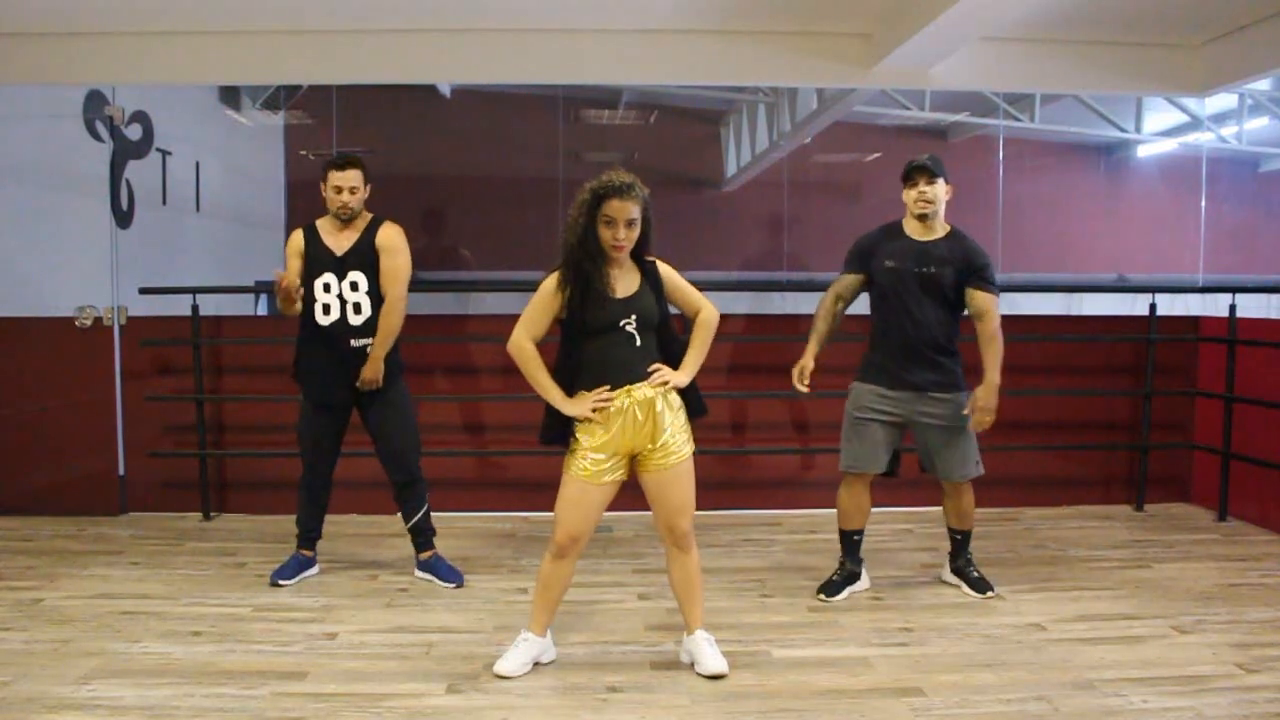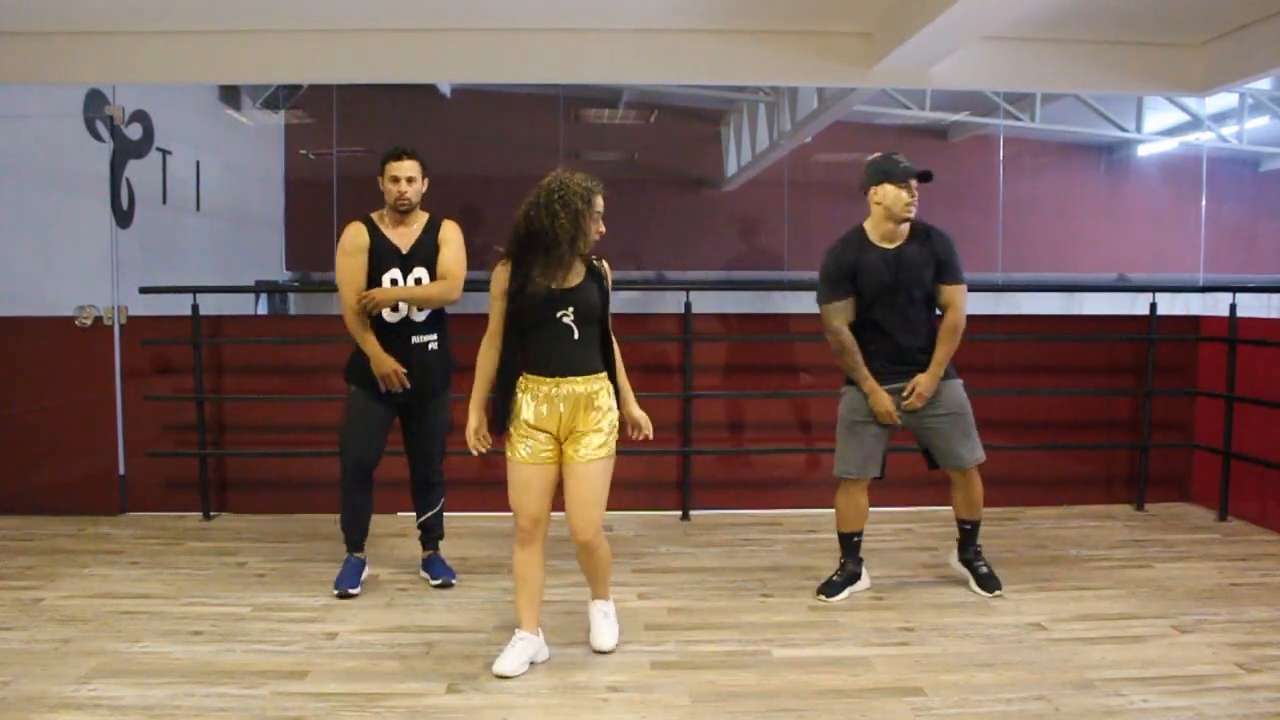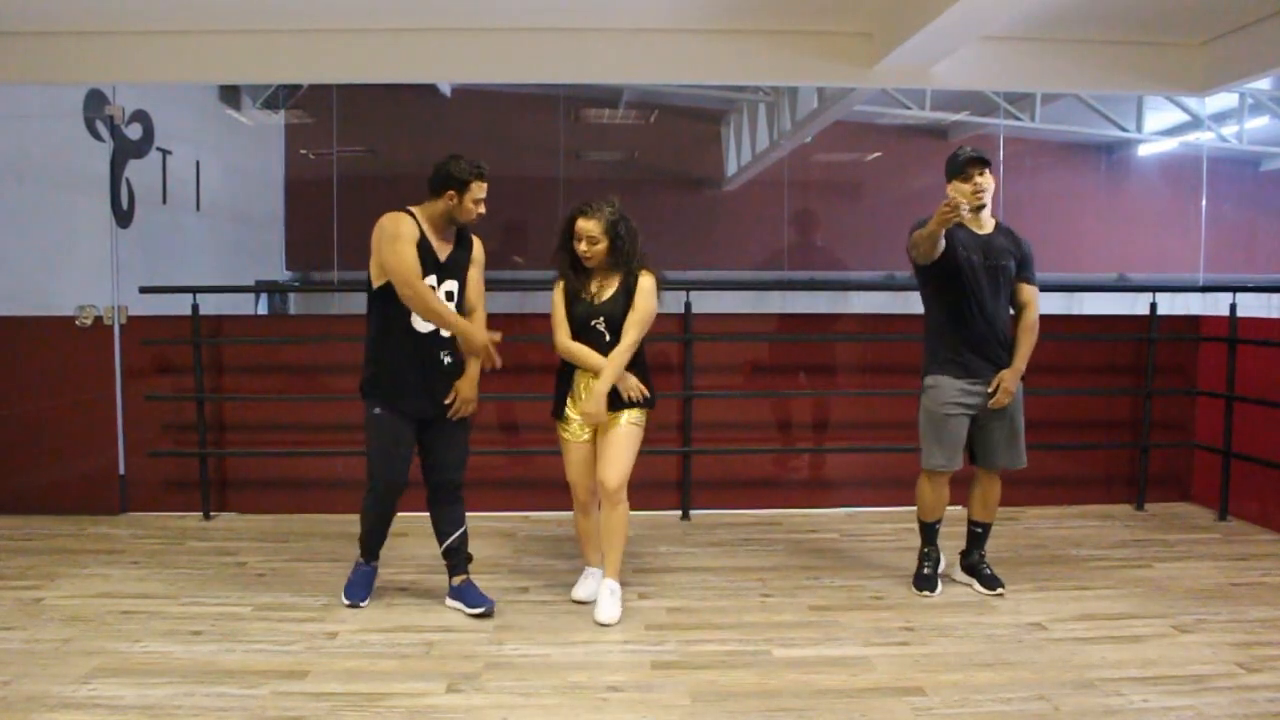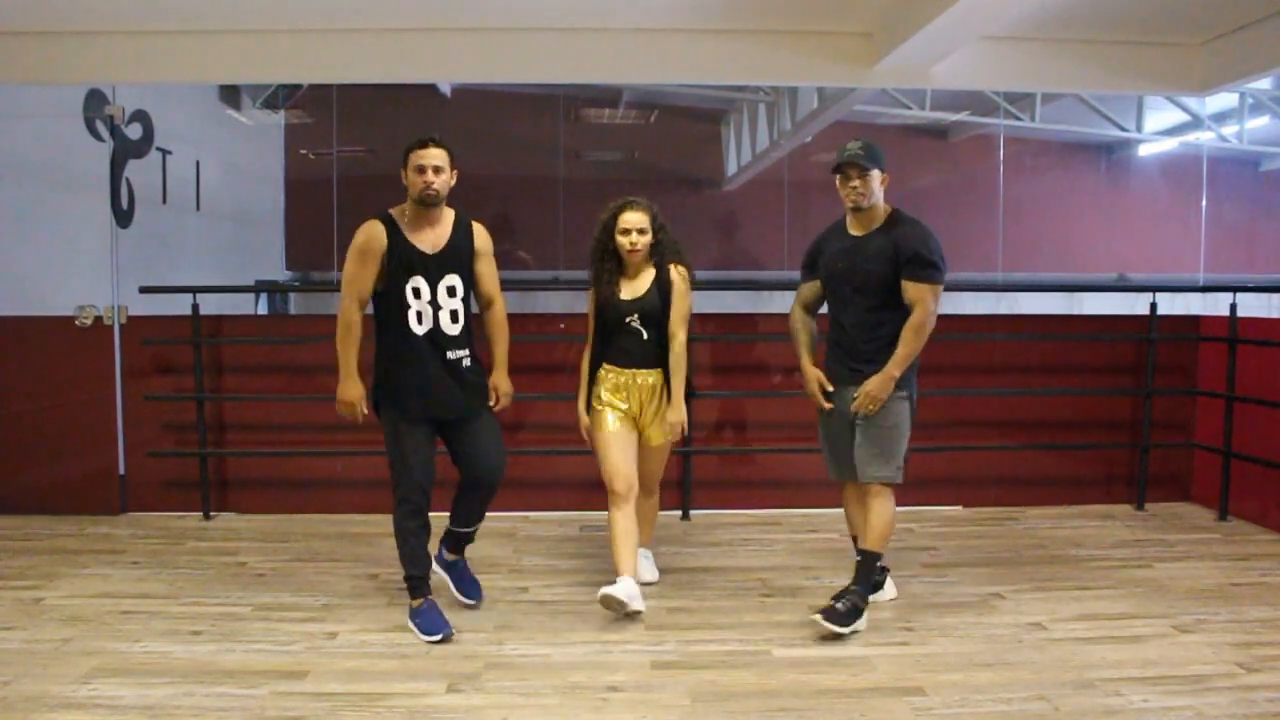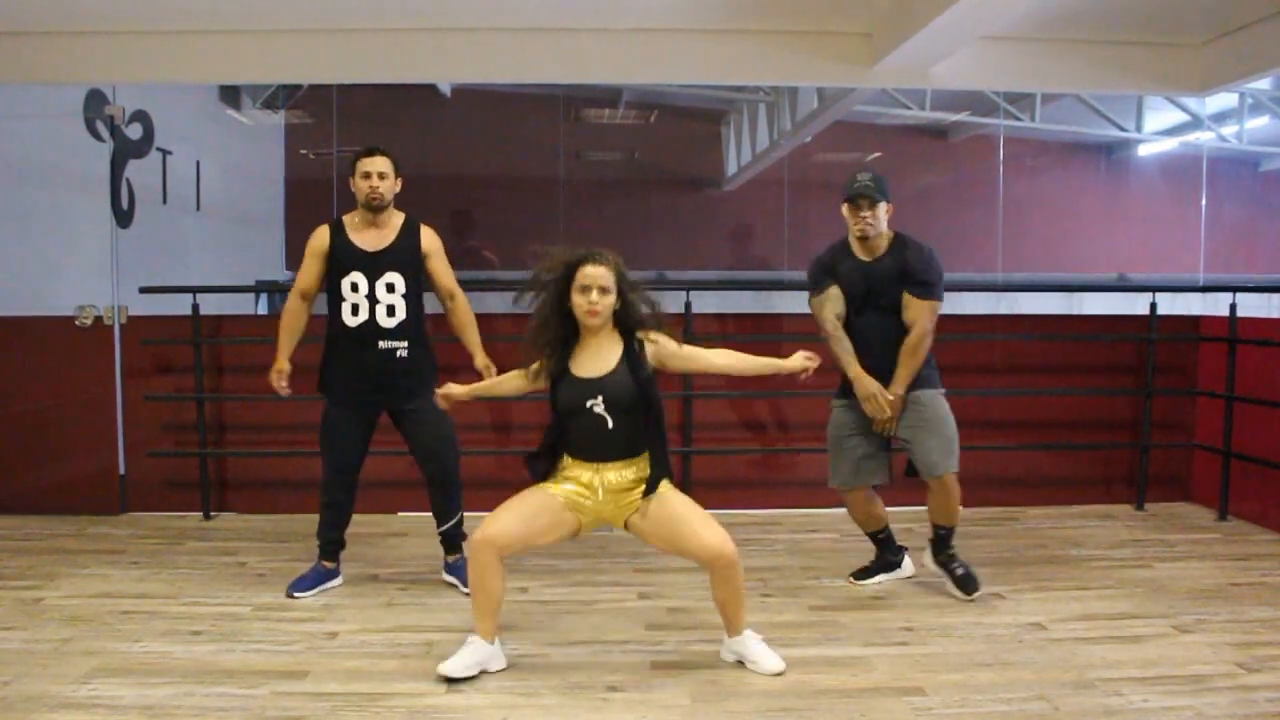
dt=1s
person 1, frame 1
left shoulder: (387, 234)
right shoulder: (301, 239)
left elbow: (396, 301)
right elbow: (292, 306)
left wrist: (377, 358)
right wrist: (287, 297)
left hip: (378, 371)
right hip: (321, 374)
left knee: (405, 466)
right knee: (315, 468)
left ankle: (426, 554)
right ankle: (305, 553)
person 1, frame 2
left shoulder: (446, 231)
right shoulder: (358, 234)
left elbow: (452, 288)
right elbow: (349, 304)
left wrist: (395, 294)
right wrist: (378, 358)
left hip: (429, 370)
right hip: (374, 368)
left knee: (428, 467)
right knee: (356, 462)
left ankle: (431, 552)
right ankle: (355, 555)
person 1, frame 3
left shoulder: (471, 245)
right shoulder: (396, 227)
left elbow: (476, 312)
right elbow: (413, 292)
left wrist: (471, 375)
right wrist: (467, 331)
left hip: (445, 384)
right hip: (392, 386)
left knee: (448, 484)
right knee: (386, 483)
left ankle: (459, 579)
right ankle: (367, 562)
person 1, frame 4
left shoulder: (474, 234)
right shoulder: (376, 234)
left elbow: (492, 304)
right elbow: (352, 307)
left wrist: (500, 370)
right wrist: (349, 376)
left hip: (463, 381)
right hip: (402, 389)
left knee: (488, 471)
right knee: (413, 493)
left ankle: (452, 554)
right ankle: (419, 598)
person 1, frame 5
left shoulder: (421, 236)
right shoulder: (326, 237)
left elbow: (453, 297)
right elbow: (300, 298)
left wrist: (477, 353)
right wrist: (282, 355)
left hip: (411, 377)
right hip: (348, 379)
left knee: (443, 464)
right knee: (338, 472)
left ankle: (455, 556)
right ankle: (328, 564)
person 2, frame 1
left shoulder: (655, 272)
right shoulder: (567, 280)
left elbow: (706, 314)
right elbow: (520, 341)
left wrist: (685, 373)
right wrist: (563, 402)
left hip: (662, 416)
right hip: (601, 424)
left knee: (679, 533)
right knee: (566, 538)
left ankle: (697, 637)
right ankle: (535, 638)
person 2, frame 2
left shoulder: (599, 272)
right shoulder: (512, 271)
right elbow: (495, 342)
left wrist: (629, 400)
right wrist: (477, 409)
left hip: (593, 405)
right hip: (531, 406)
left knee: (585, 531)
right knee: (529, 526)
left ankle: (602, 603)
right ankle: (529, 635)
person 2, frame 3
left shoulder: (641, 281)
right shoulder: (566, 284)
left elbow: (629, 341)
right elbow: (564, 343)
left wrist: (604, 387)
right wrist: (611, 373)
left hip: (625, 397)
right hip: (577, 395)
left knee: (612, 486)
right knee: (582, 495)
left ankle: (610, 582)
right ankle: (592, 568)
person 2, frame 4
left shoulder: (673, 275)
right shoulder: (602, 284)
left elbow: (678, 337)
right elbow: (591, 343)
left wrist: (677, 401)
right wrist: (581, 399)
left hip: (657, 390)
right hip: (612, 391)
left knee: (649, 484)
right knee: (620, 487)
left ankle: (642, 550)
right ankle: (625, 582)
person 2, frame 5
left shoulder: (642, 346)
right shoulder: (557, 352)
left elbow: (710, 359)
right elbow: (529, 379)
left wrist: (782, 365)
right wrist: (468, 391)
left hip: (638, 483)
right hip: (574, 482)
left knee: (722, 553)
right knee: (485, 541)
left ankle: (739, 640)
right ankle: (484, 645)
person 3, frame 1
left shoulder: (968, 254)
right shoulder: (874, 244)
left elbow: (986, 318)
right elbow: (837, 297)
left wrist: (991, 382)
right wrist: (811, 351)
left hip: (942, 387)
right hip: (876, 384)
left knee: (957, 479)
right knee: (855, 474)
left ankle: (960, 562)
right ankle: (851, 567)
person 3, frame 2
left shoulder: (936, 244)
right shoulder: (843, 255)
left elbow: (955, 311)
right elbow: (837, 329)
left wrist: (932, 375)
right wrist: (870, 389)
left hip: (932, 378)
right hip: (869, 383)
left knee: (965, 467)
right knee: (854, 477)
left ankle: (969, 552)
right ankle: (851, 567)
person 3, frame 3
left shoulder: (1015, 244)
right shoulder: (939, 233)
left elbow: (1029, 310)
right elbow: (922, 248)
left wrist: (1016, 370)
right wrist: (937, 226)
left hip: (1000, 377)
right hip: (948, 375)
left knee: (991, 471)
right knee: (936, 469)
left ankle: (973, 558)
right ankle: (929, 554)
person 3, frame 4
left shoulder: (912, 237)
right shoulder: (825, 243)
left elbow: (924, 313)
right elbow: (802, 306)
left wrist: (888, 377)
right wrist: (806, 364)
left hip: (887, 382)
right hip: (837, 381)
left knee: (876, 483)
right knee: (852, 480)
left ankle: (861, 594)
right ankle: (872, 579)
person 3, frame 5
left shoulder: (916, 259)
right shoulder: (828, 265)
left elbow: (920, 331)
right elbow: (829, 323)
left wrist: (896, 394)
right wrist: (861, 380)
left hip: (915, 386)
right hip: (856, 391)
left knee: (942, 474)
right knee: (851, 484)
left ankle: (944, 555)
right ankle: (890, 556)
